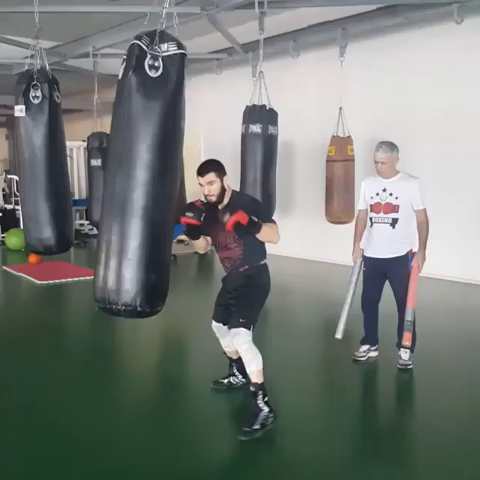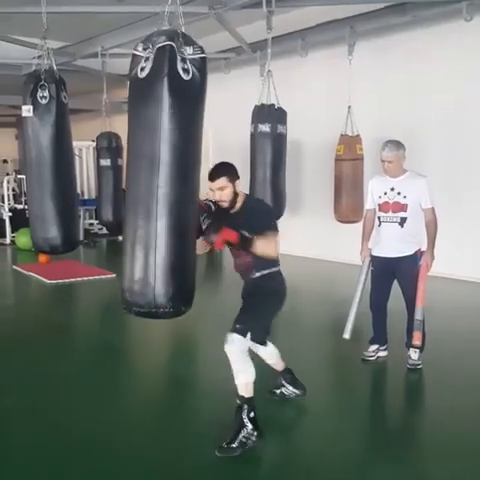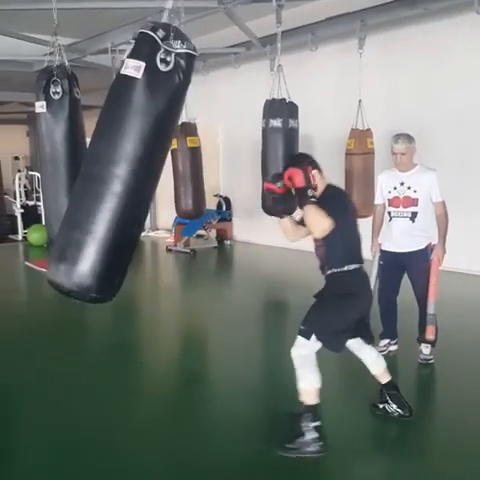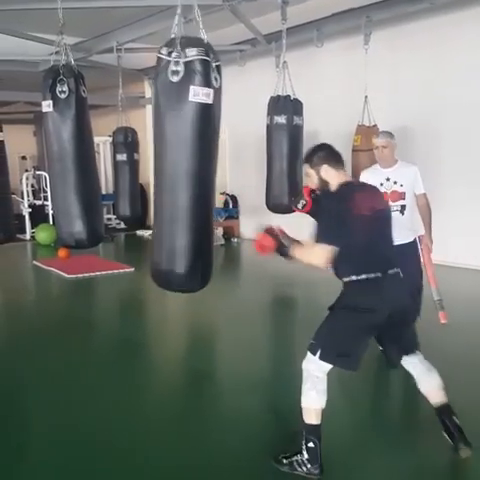
dt=0.7s
person 1, frame 1
left shoulder: (247, 203)
right shoulder: (208, 210)
left elbow: (274, 236)
right elbow: (202, 248)
left wrist: (248, 222)
right wrist: (193, 228)
left hip: (255, 277)
right hip: (232, 277)
left knee: (240, 333)
right knee: (219, 325)
left ankle: (263, 407)
right ankle: (238, 374)
person 1, frame 2
left shoulder: (258, 210)
right shoulder: (220, 212)
left elbow: (272, 248)
right elbow: (204, 243)
left wrist: (240, 238)
right wrist: (202, 225)
left hip: (268, 285)
right hip: (254, 284)
left knee: (235, 345)
right knee: (255, 339)
left ankle: (248, 424)
right ankle: (290, 383)
person 1, frame 3
left shoulder: (336, 197)
right shoulder: (322, 201)
left elbow: (319, 229)
right elbow: (292, 233)
left wrist: (303, 193)
left hip: (345, 285)
right hip: (352, 284)
left knee: (302, 350)
right knee: (360, 343)
left ankle: (312, 430)
right ankle: (396, 401)
person 1, frame 4
left shoulder: (335, 202)
right shoulder: (372, 194)
left elbow: (320, 257)
left wrist: (283, 245)
right wrist: (315, 206)
left hip: (363, 295)
right hip: (394, 289)
left knee: (314, 366)
right knee: (412, 357)
right ankle: (454, 429)
person 2, frame 1
left shoulder: (411, 184)
right shoulder: (368, 184)
left elbow: (422, 218)
left wrist: (421, 251)
right wrist: (357, 245)
left hip: (401, 256)
right hip: (372, 255)
left knee: (405, 304)
right knee: (368, 302)
left ankle: (405, 349)
right ankle: (369, 345)
person 2, frame 2
left shoulder: (419, 183)
right shoulder: (375, 183)
left elbow: (430, 217)
left wrist: (430, 250)
right wrist: (365, 244)
left hip: (409, 255)
right hip: (380, 254)
left knee: (414, 303)
right knee: (377, 302)
left ankle: (414, 348)
right ankle: (379, 344)
person 2, frame 3
left shoulder: (428, 176)
right shoulder: (384, 178)
left elbow: (440, 211)
left wrist: (441, 243)
right wrist: (374, 240)
left hip: (419, 249)
right hip: (389, 249)
left knee: (425, 298)
right knee: (385, 296)
left ankle: (426, 343)
right ankle: (389, 339)
person 2, frame 4
left shoulder: (411, 171)
right shoulder: (367, 175)
left elbow: (422, 202)
left wrist: (427, 233)
left hip: (406, 240)
left knee: (414, 283)
